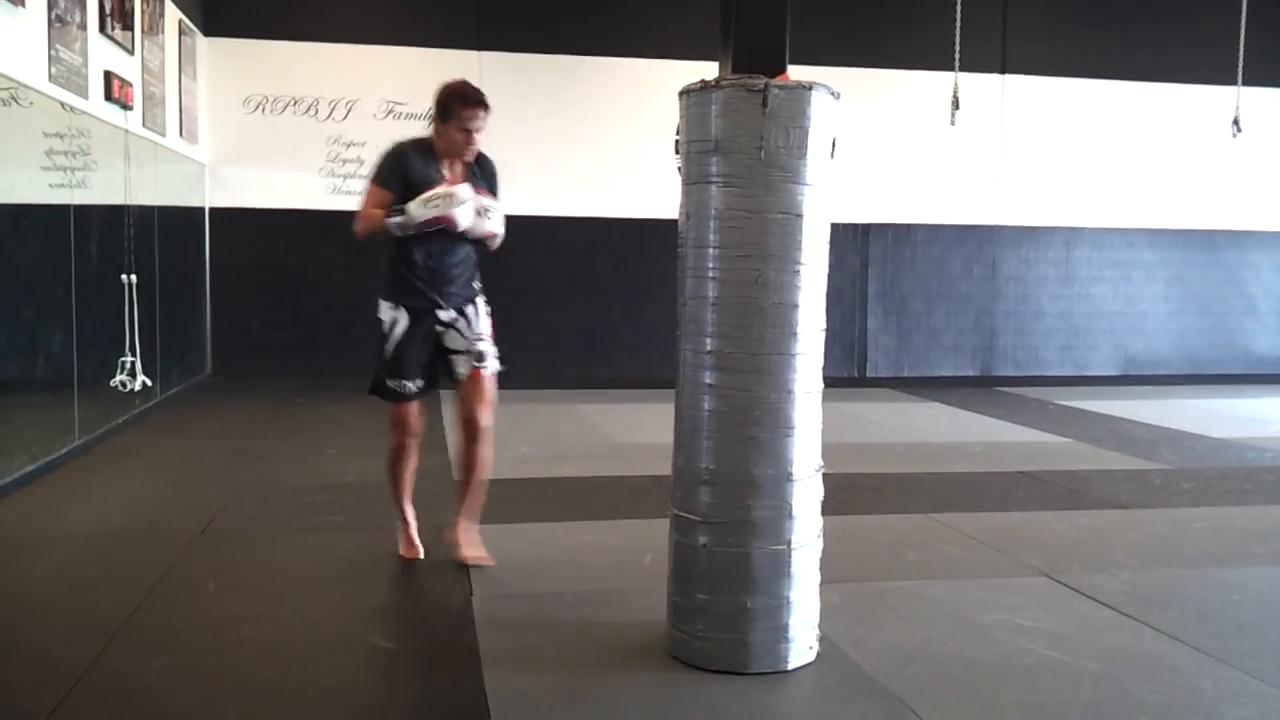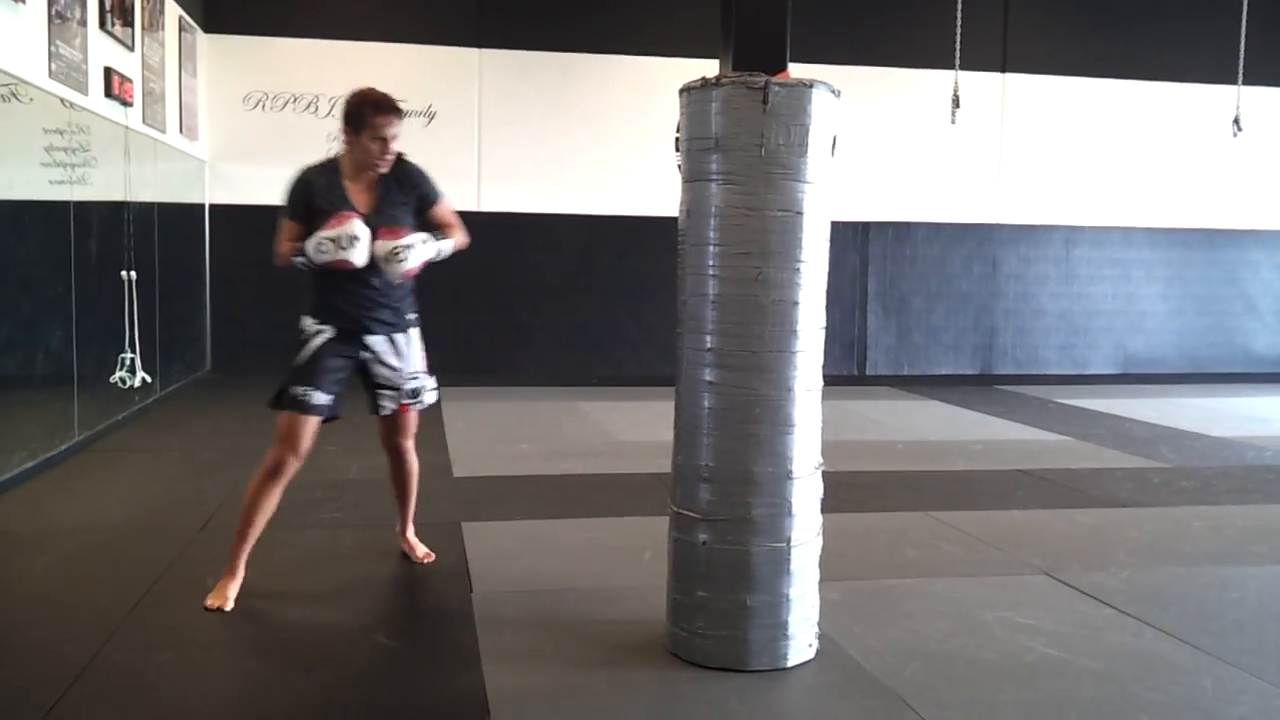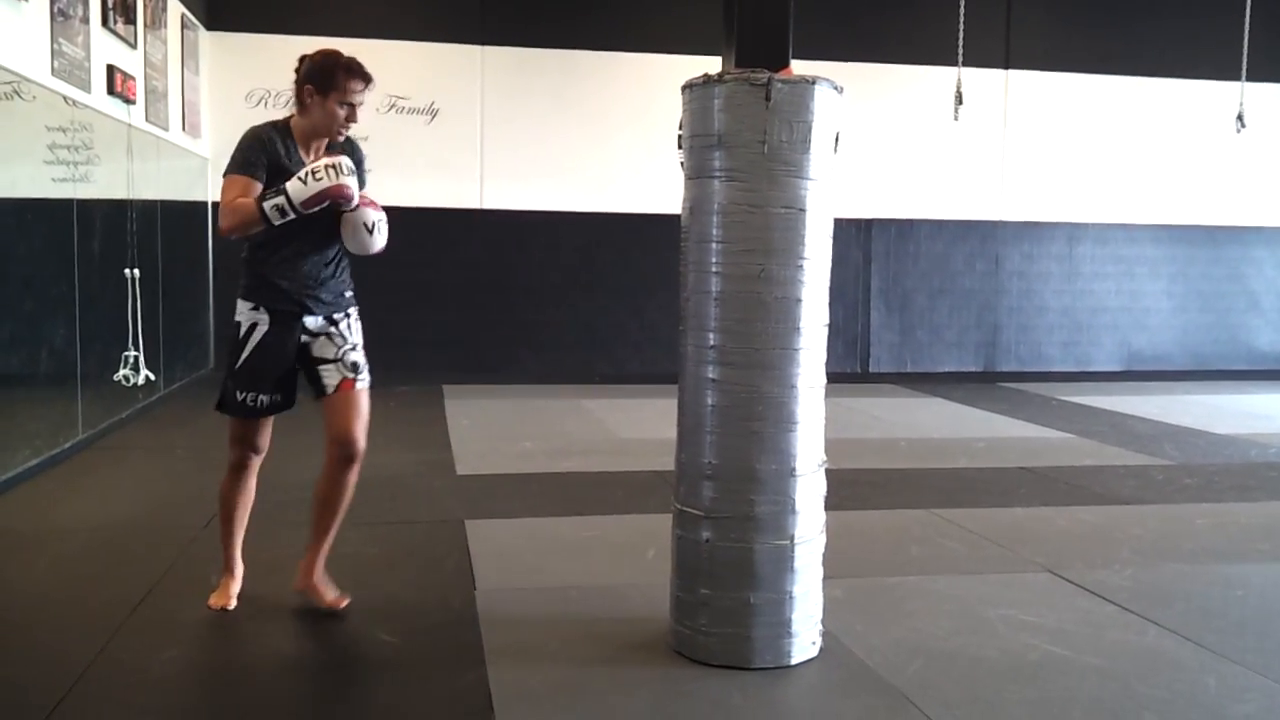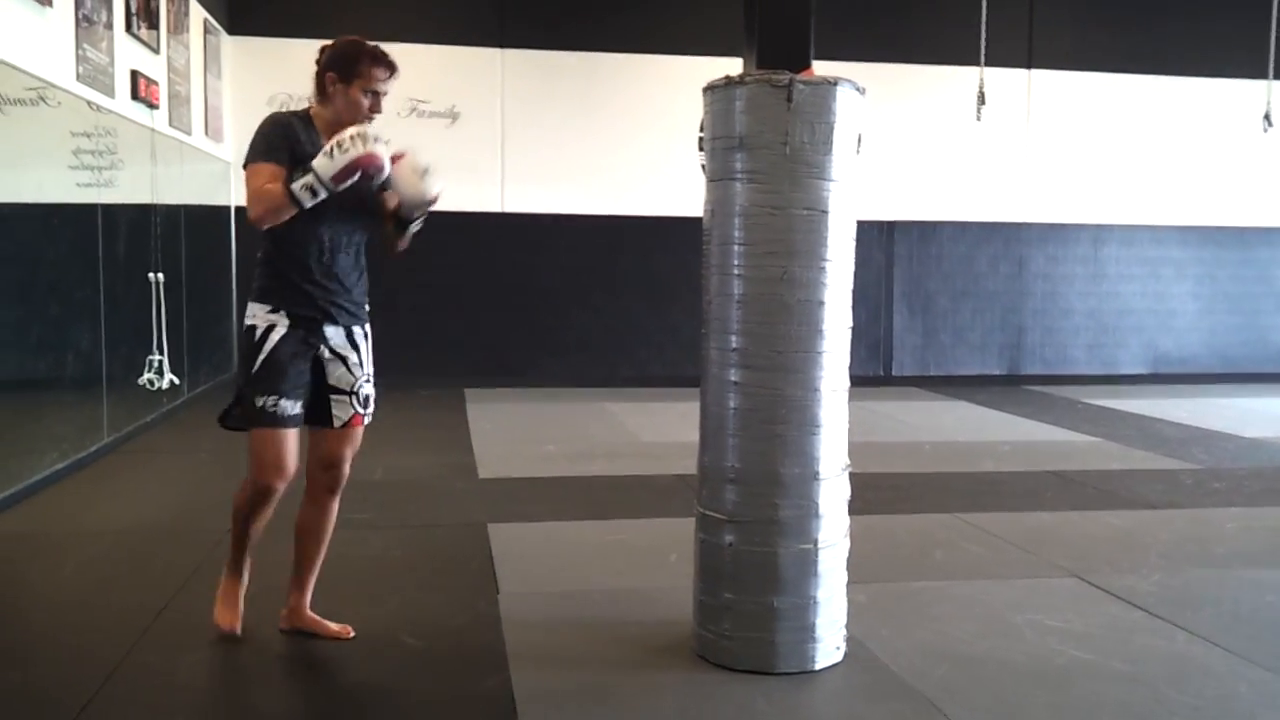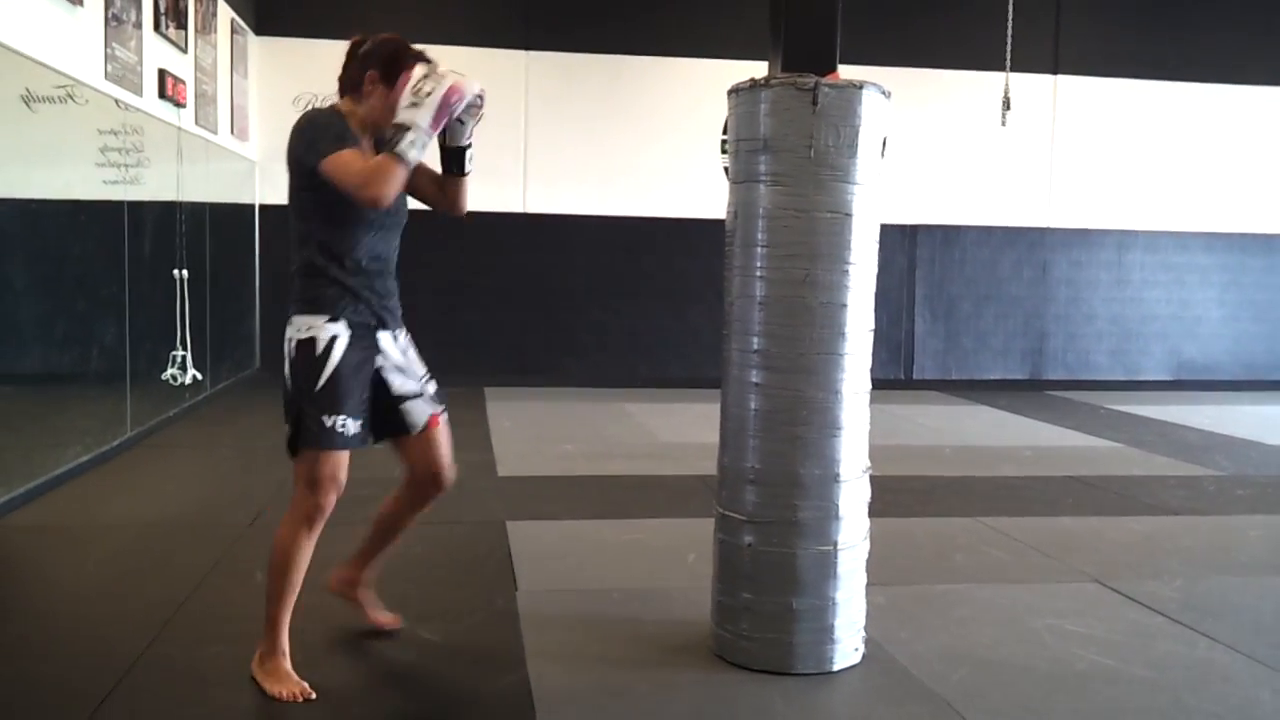
dt=0.3s
person 1, frame 1
left shoulder: (483, 169)
right shoulder: (403, 159)
left elbow: (495, 239)
right elbow: (364, 224)
left wrist: (488, 226)
right wrist: (418, 212)
left hip: (464, 306)
right hip: (407, 309)
left knee: (478, 422)
right knee: (407, 433)
left ankle: (467, 523)
right ankle: (405, 520)
person 1, frame 2
left shoulder: (410, 178)
right shoulder: (313, 182)
left elbow: (458, 235)
right elbow: (282, 253)
left wrist: (424, 250)
right wrist: (313, 251)
left hip: (394, 331)
right hip: (330, 331)
left knee: (400, 446)
right knee: (285, 455)
left ankle: (405, 531)
right ankle: (234, 570)
person 1, frame 3
left shoulder: (349, 154)
right shoulder: (262, 143)
right elbow: (230, 220)
right wrist: (299, 193)
left hip: (333, 311)
right hip: (267, 313)
left knee: (349, 445)
right knee: (248, 451)
left ankle: (312, 569)
right ankle: (231, 570)
person 1, frame 4
left shoulder: (371, 151)
right shoulder: (282, 131)
left elbow: (391, 240)
right elbow: (261, 210)
left wrist: (412, 208)
right wrist: (328, 171)
left hip: (347, 323)
right hip: (281, 318)
left knee: (331, 473)
right knee: (273, 475)
left ankle: (298, 606)
right ankle: (234, 572)
person 1, frame 5
left shoulder: (385, 143)
right shoulder: (320, 127)
left elbow: (452, 203)
right elbow: (380, 191)
left wrist: (456, 135)
right wrist: (418, 125)
left hip: (384, 329)
right hip: (328, 328)
left knee: (435, 474)
right knee: (318, 495)
left ankle: (354, 576)
right ankle: (270, 651)
